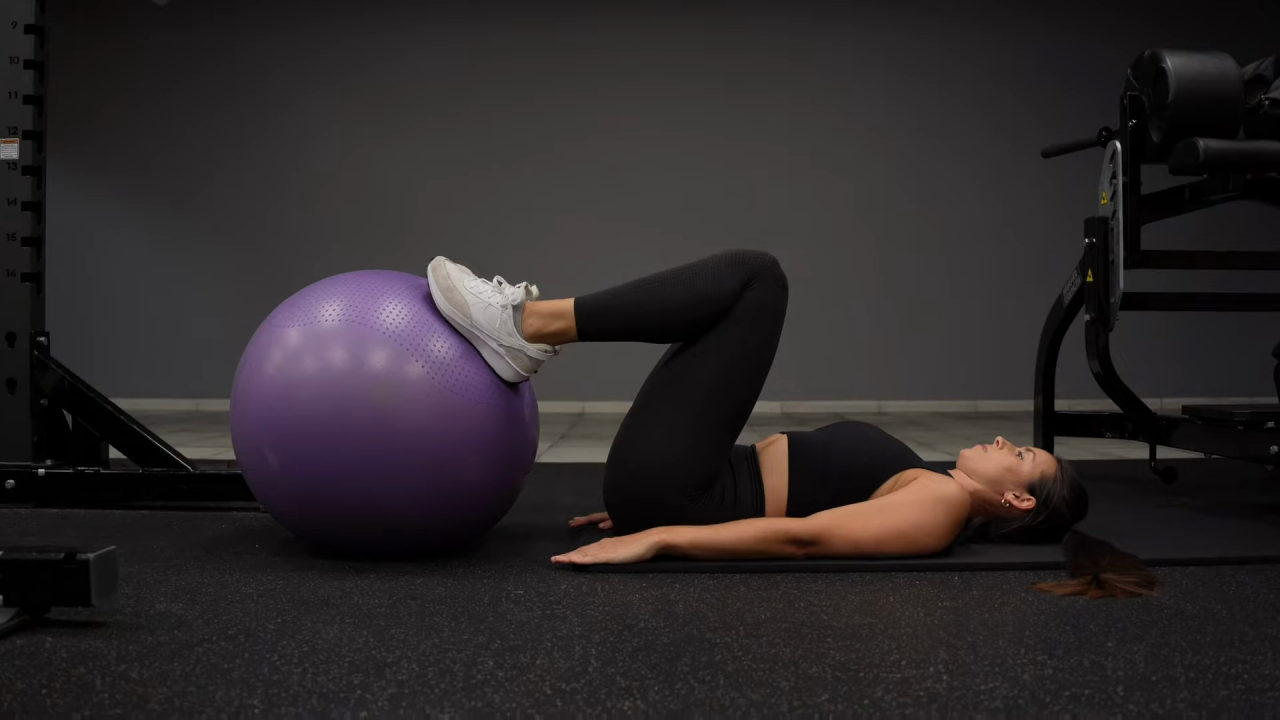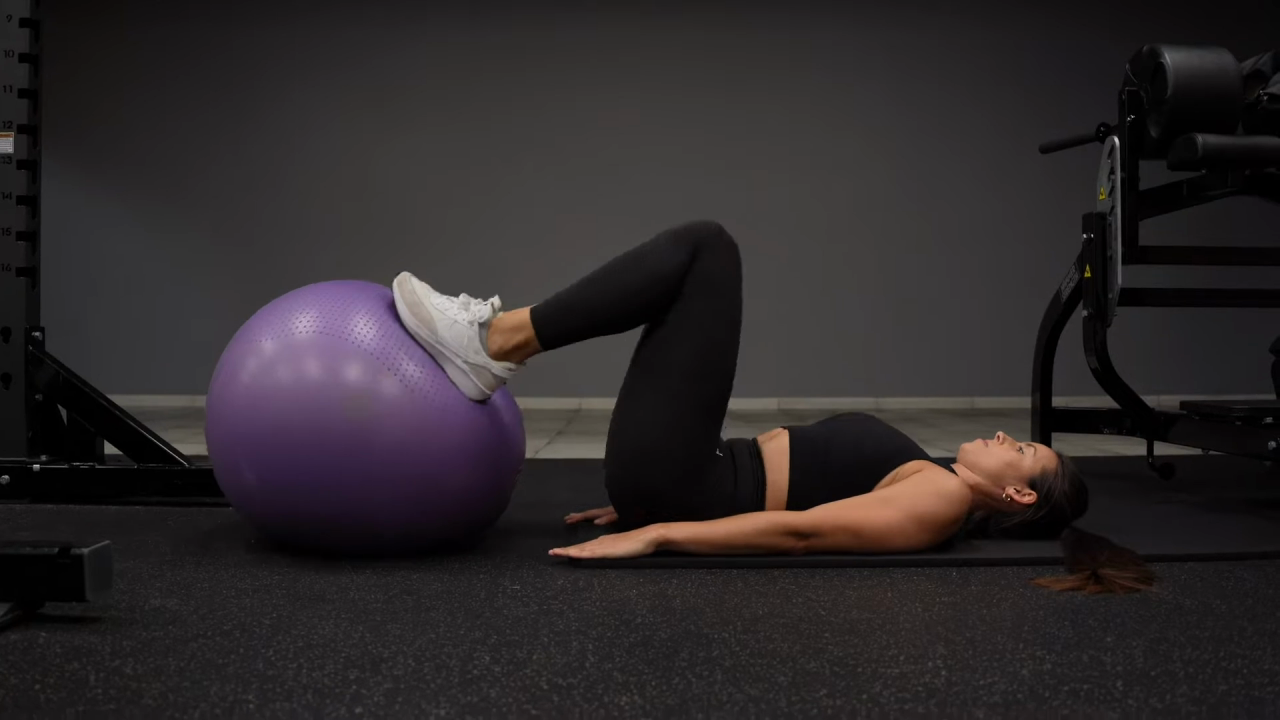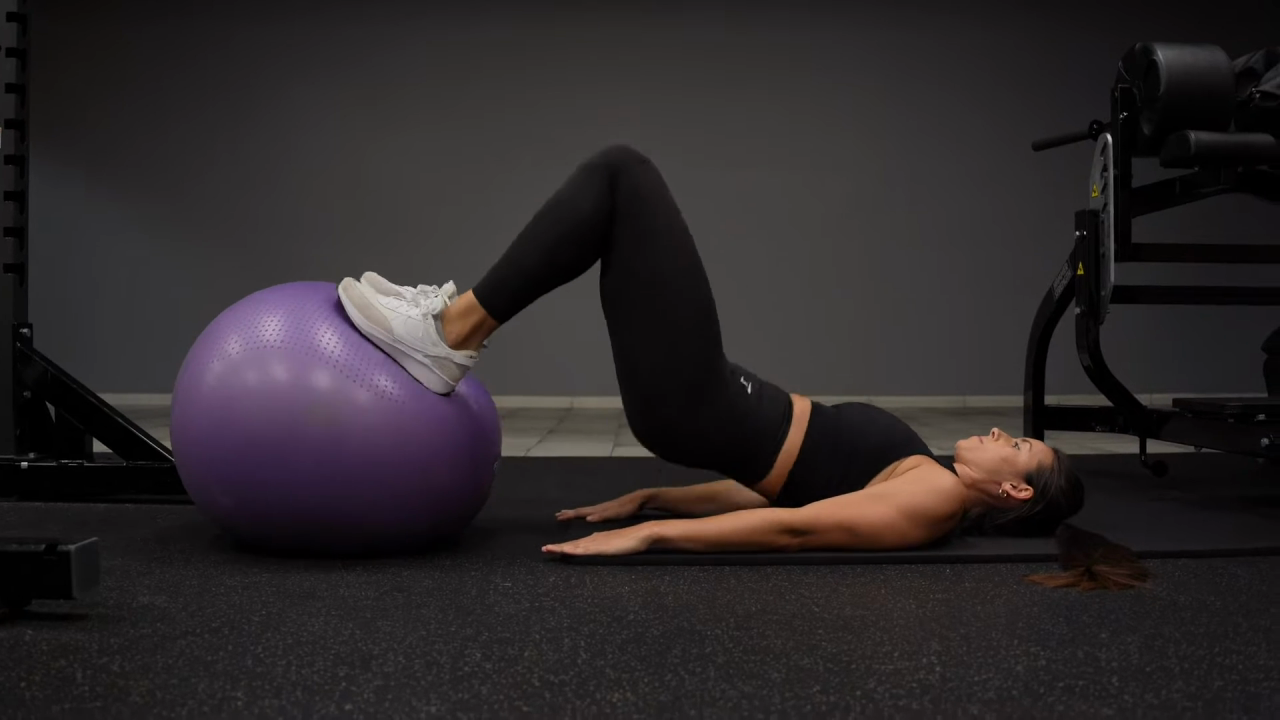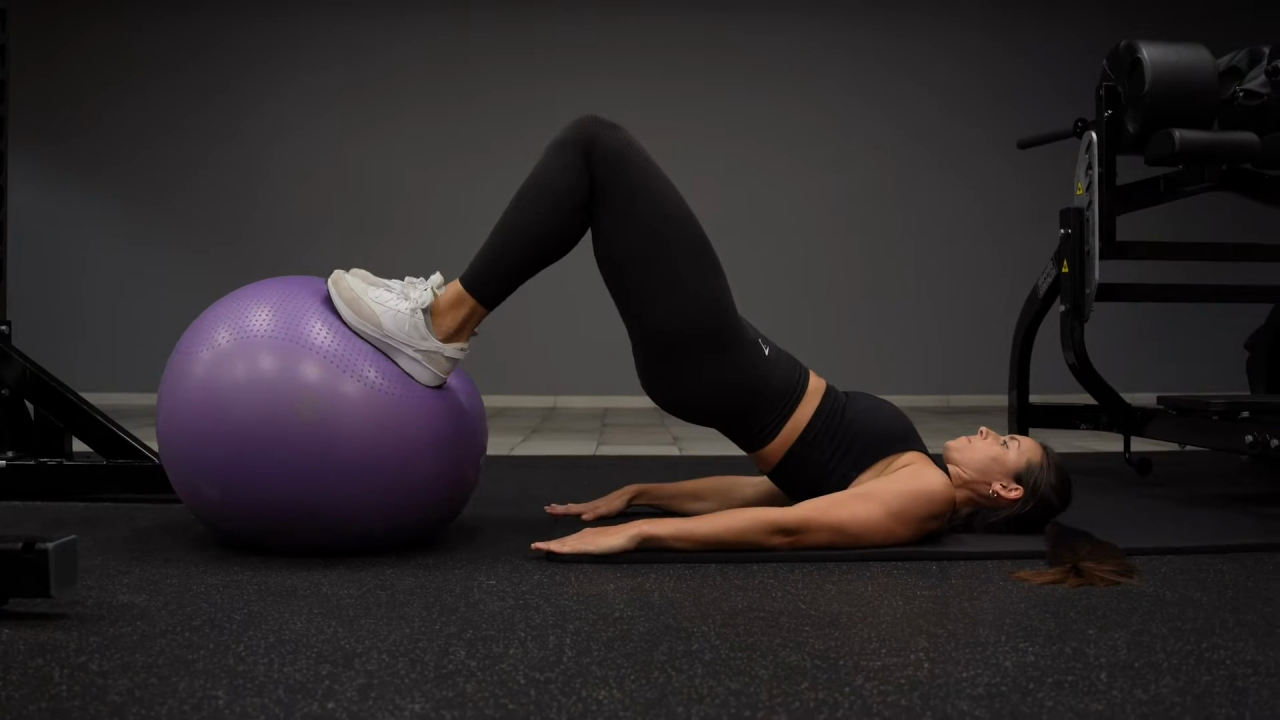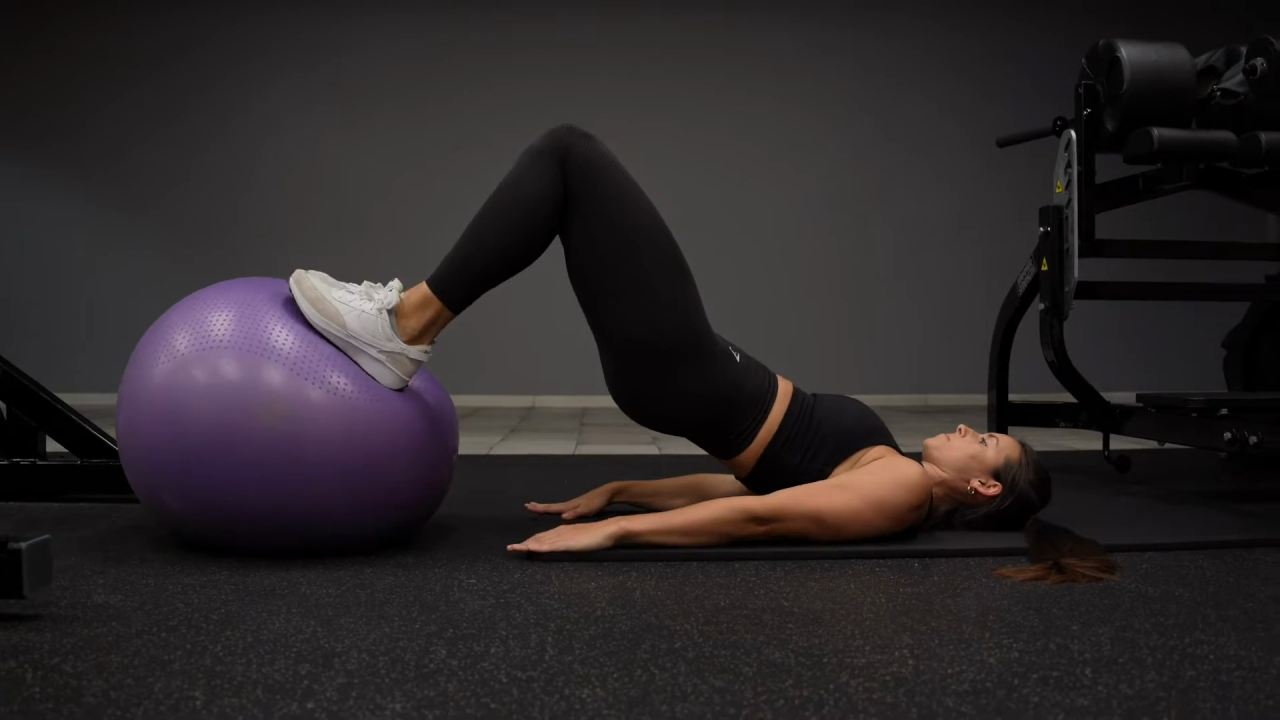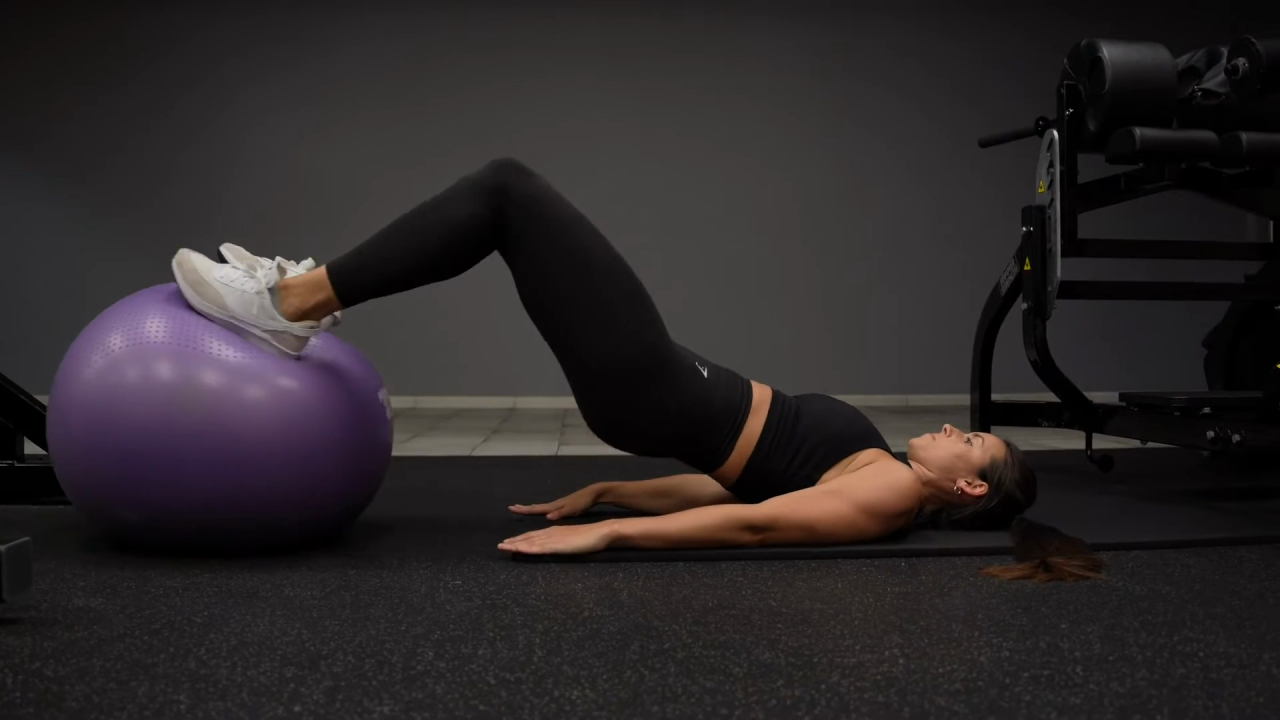
dt=0.4s
person 1, frame 1
left shoulder: (942, 508)
right shoulder: (926, 488)
left elbow: (804, 537)
left wrist: (660, 536)
right wrist: (646, 505)
left hip: (669, 489)
right hip: (673, 482)
left knee: (758, 278)
left ankle: (530, 325)
right ankle: (528, 329)
person 1, frame 2
left shoulder: (941, 500)
right shoulder: (922, 482)
left elbow: (801, 530)
left wrist: (656, 533)
right wrist: (648, 500)
left hip: (669, 478)
right hip: (682, 473)
left knee: (707, 248)
right knee: (704, 257)
left ankle: (495, 344)
right ankle: (496, 340)
person 1, frame 3
left shoulder: (937, 500)
right shoulder: (925, 482)
left elbow: (793, 527)
left wrist: (648, 535)
right wrist: (645, 495)
left hip: (696, 406)
right hip: (712, 404)
left knee: (622, 171)
right knee: (623, 188)
left ankle: (452, 333)
right ankle: (451, 327)
person 1, frame 4
left shoulder: (925, 496)
right shoulder: (919, 482)
left elbow: (783, 526)
left wrist: (638, 534)
left hip: (703, 358)
right hip: (712, 364)
left knee: (592, 144)
right knee: (594, 161)
left ankle: (442, 326)
right ankle: (441, 315)
person 1, frame 5
left shoulder: (903, 490)
right shoulder: (894, 479)
left elbow: (759, 516)
left wrist: (615, 532)
left hip: (676, 371)
right hip: (685, 375)
left knee: (569, 151)
right knee: (569, 173)
left ankle: (407, 326)
right ankle: (407, 320)
person 1, frame 6
left shoulder: (891, 493)
right shoulder: (880, 477)
left elbow: (751, 523)
left wrist: (605, 534)
right wrist: (597, 493)
left hip: (647, 390)
right hip: (660, 392)
left knee: (507, 185)
right knee: (507, 206)
left ankle: (289, 306)
right ankle: (304, 298)
